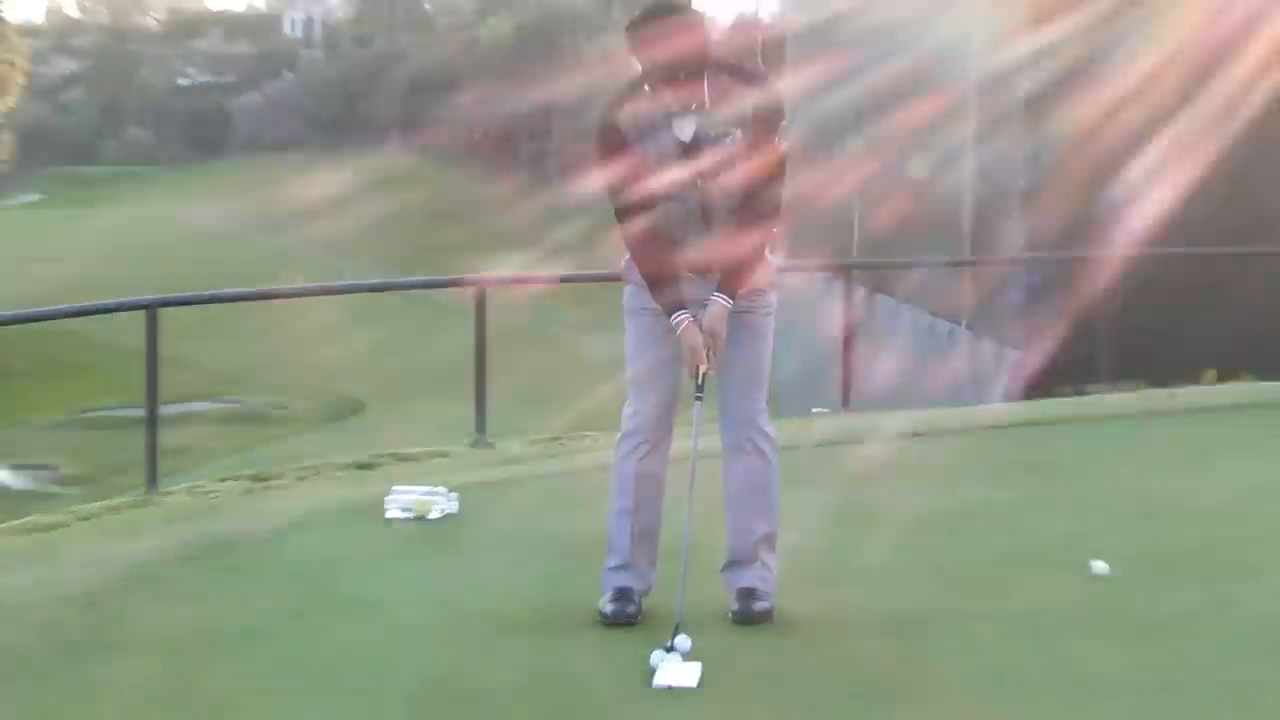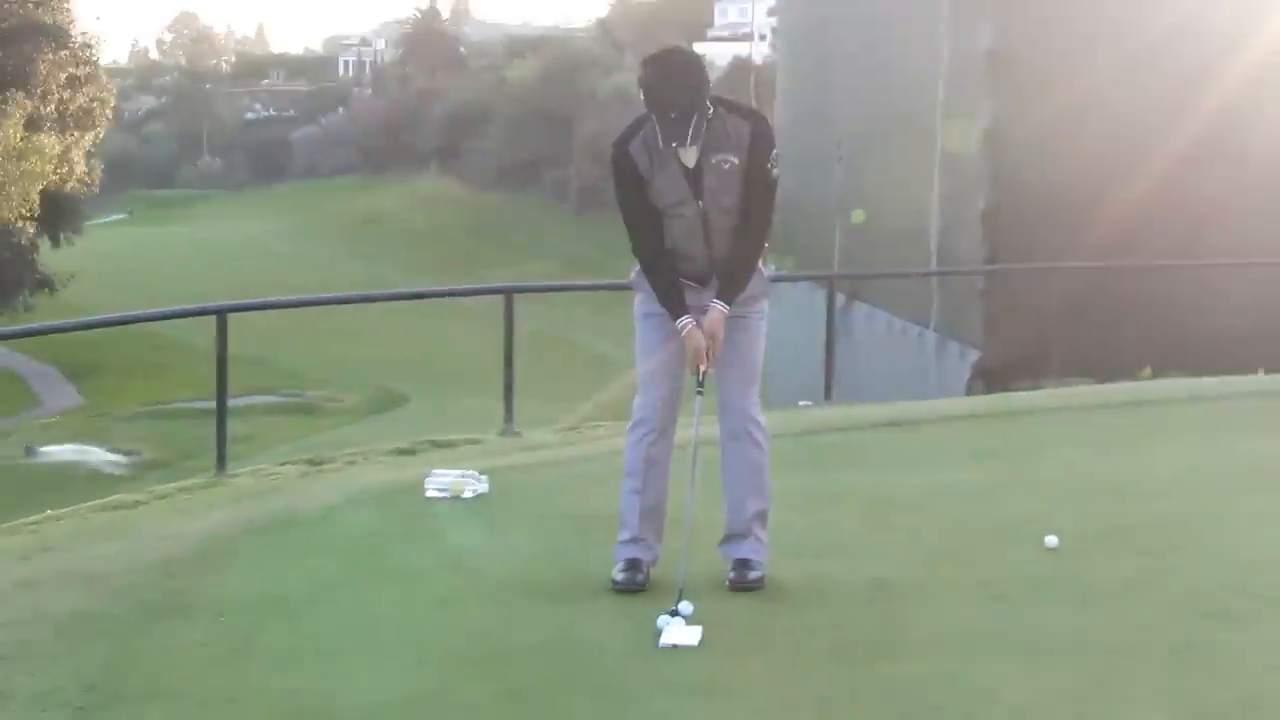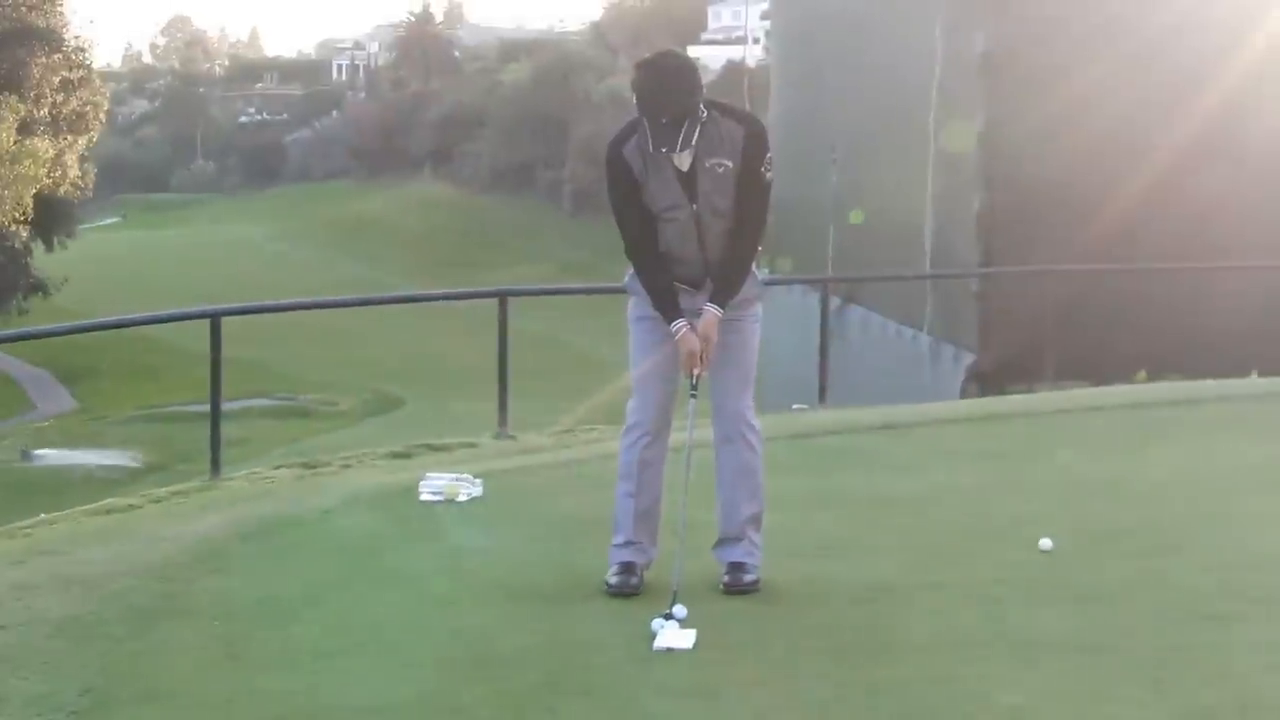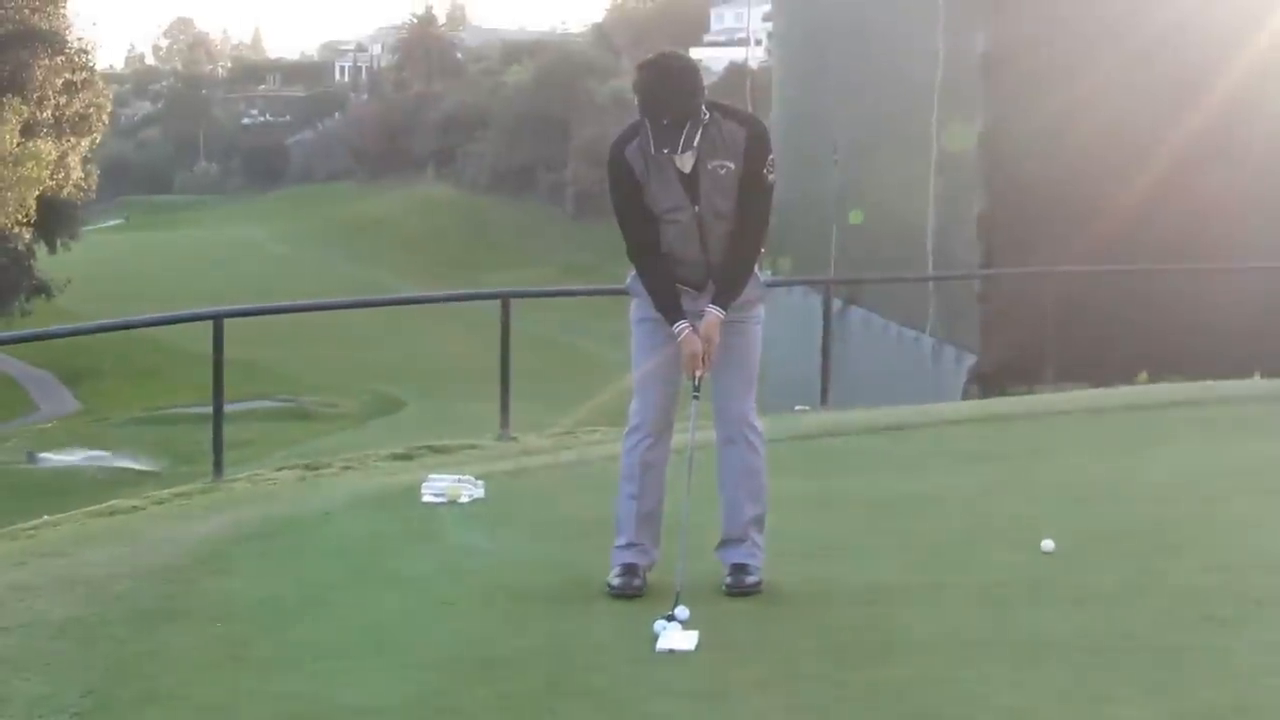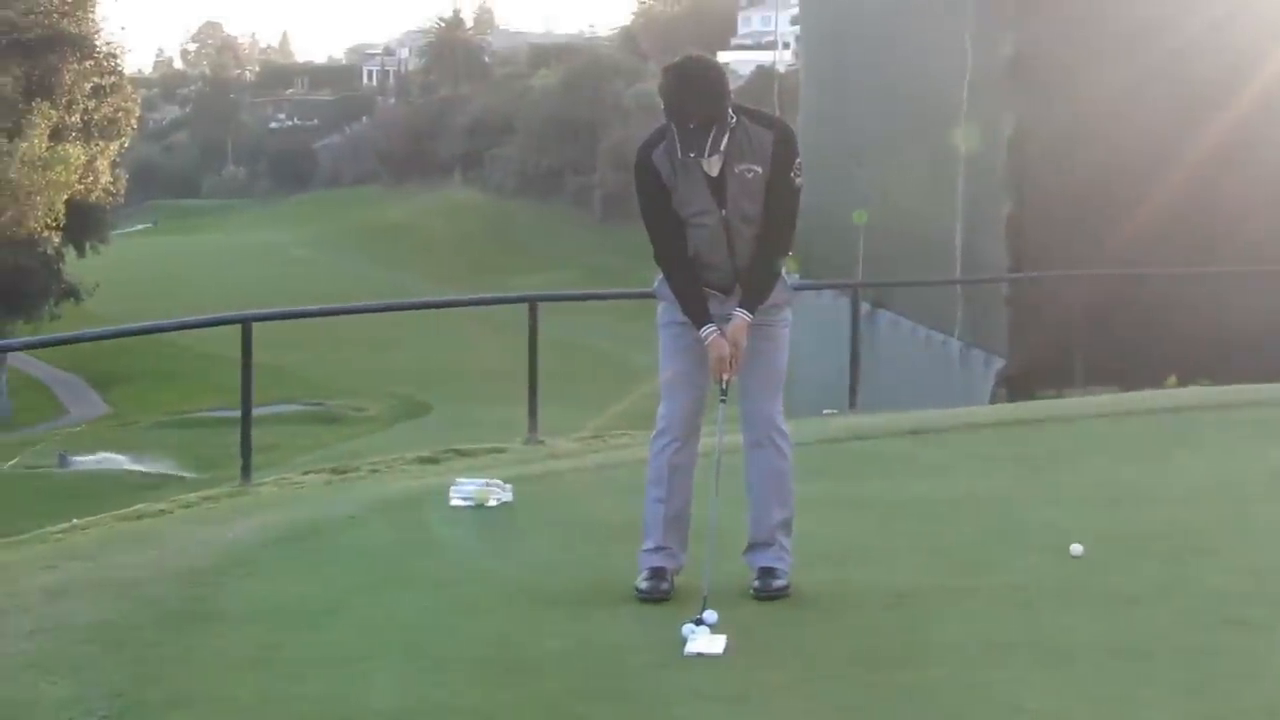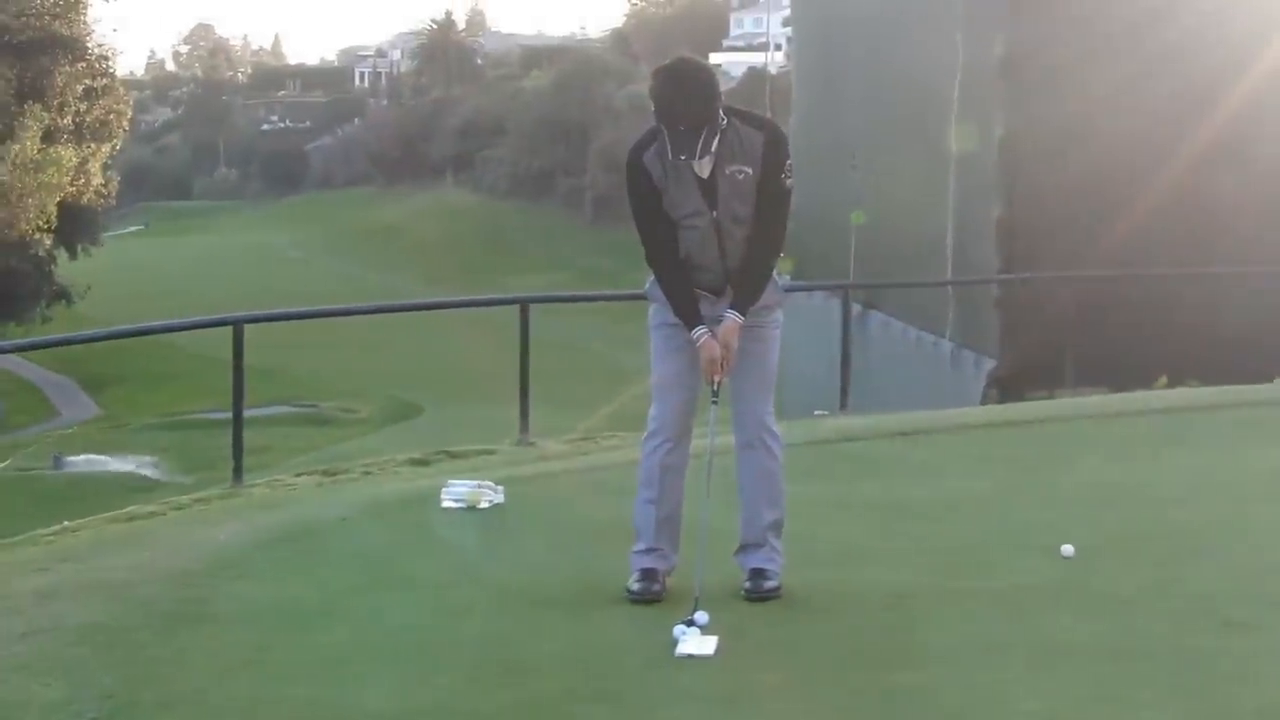
dt=0.2s
person 1, frame 1
left shoulder: (756, 100)
right shoulder: (622, 120)
left elbow: (762, 208)
right elbow: (636, 226)
left wrist: (722, 299)
right wrist: (678, 316)
left hip: (741, 279)
right hip: (657, 281)
left knee: (748, 423)
right knee: (643, 423)
left ankle: (752, 576)
right ankle: (625, 578)
person 1, frame 2
left shoulder: (750, 130)
right shoulder: (631, 147)
left elbow: (755, 226)
right elbow: (646, 242)
left wrist: (720, 306)
right wrist: (684, 320)
left hip: (738, 287)
right hip: (664, 290)
left knee: (742, 416)
right knee: (651, 416)
left ankle: (747, 550)
right ankle: (635, 551)
person 1, frame 3
left shoulder: (745, 134)
right shoulder: (625, 151)
left elbow: (749, 230)
right elbow: (639, 246)
left wrist: (714, 309)
right wrist: (678, 325)
left hip: (732, 290)
right hip: (658, 292)
left knee: (736, 418)
right knee: (645, 419)
left ankle: (741, 551)
right ankle: (629, 553)
person 1, frame 4
left shoulder: (748, 135)
right shoulder: (627, 152)
left elbow: (752, 231)
right elbow: (641, 248)
left wrist: (717, 311)
right wrist: (680, 324)
left hip: (733, 292)
right hip: (660, 294)
left knee: (739, 420)
right knee: (647, 420)
left ankle: (743, 553)
right ankle: (631, 554)
person 1, frame 5
left shoulder: (774, 139)
right shoulder: (654, 155)
left elbow: (779, 235)
right elbow: (668, 251)
left wrist: (743, 315)
right wrist: (708, 329)
left hip: (760, 295)
right hip: (687, 298)
left knee: (766, 424)
right knee: (674, 424)
left ankle: (771, 557)
right ankle: (659, 558)
person 1, frame 6
left shoulder: (765, 141)
right shoulder: (645, 158)
left elbow: (770, 236)
right elbow: (660, 253)
left wrist: (734, 317)
right wrist: (698, 331)
left hip: (752, 297)
right hip: (678, 299)
left knee: (757, 425)
right knee: (666, 425)
left ankle: (762, 558)
right ankle: (650, 560)
